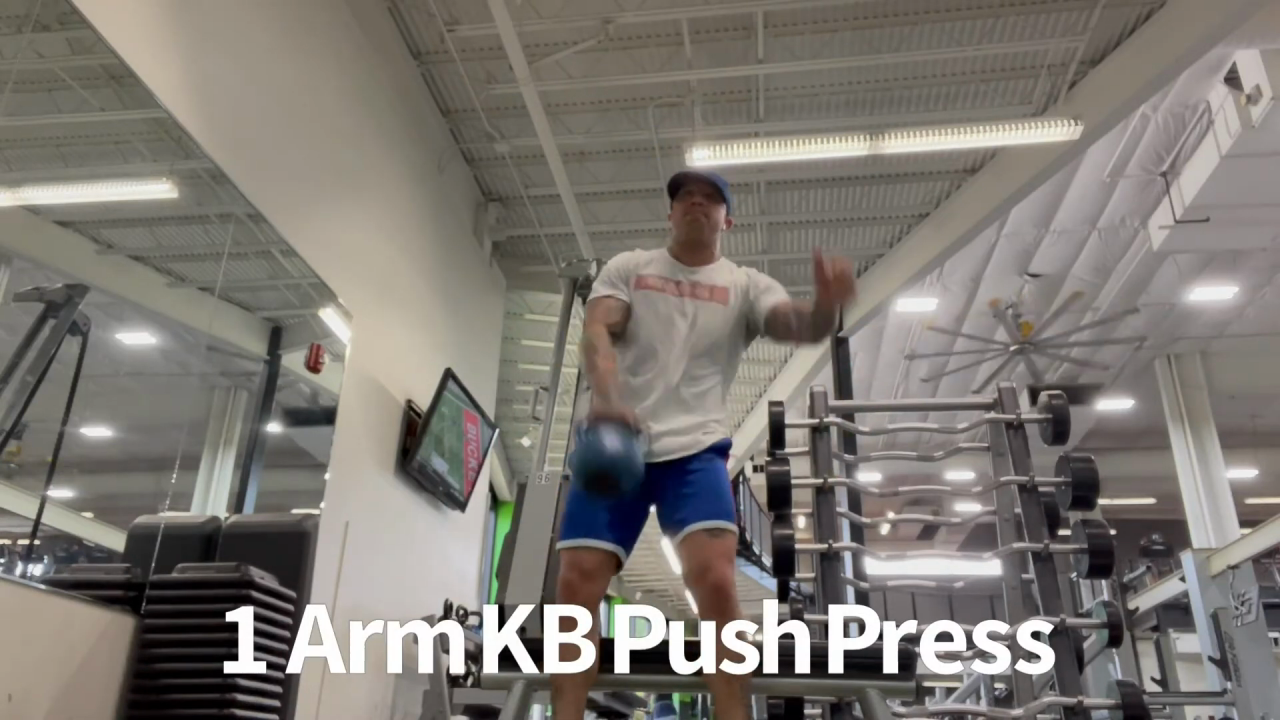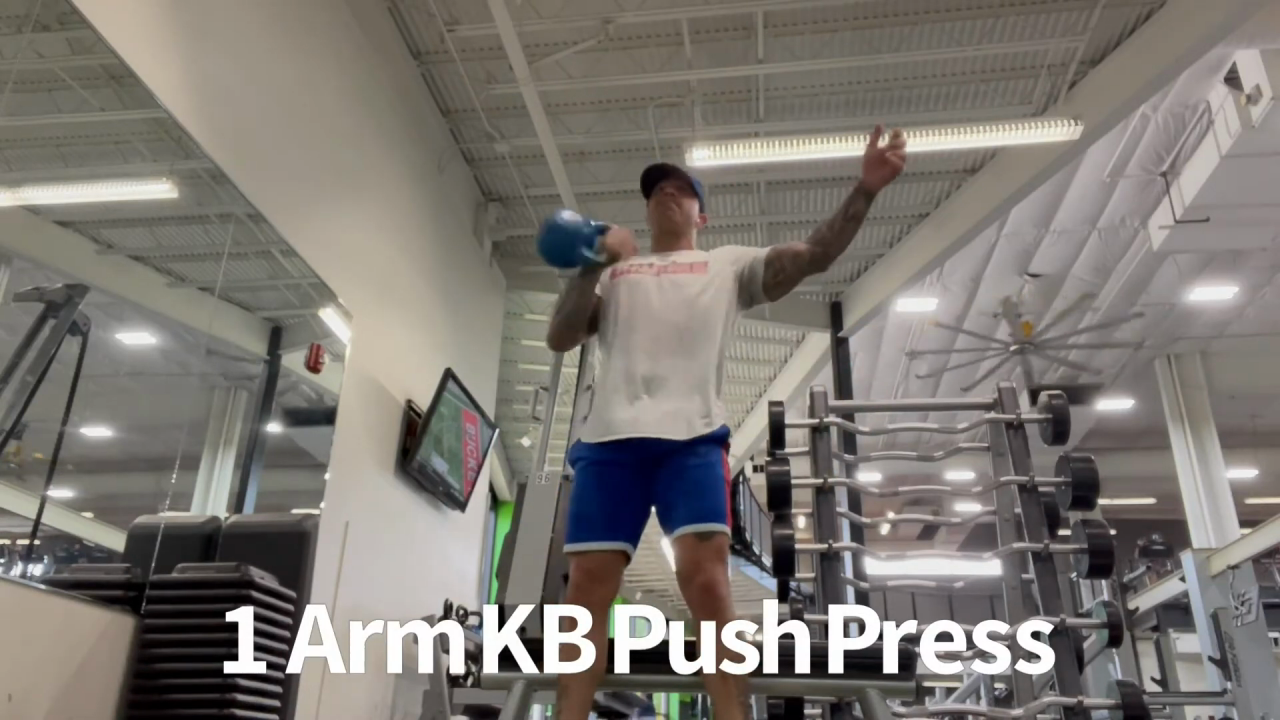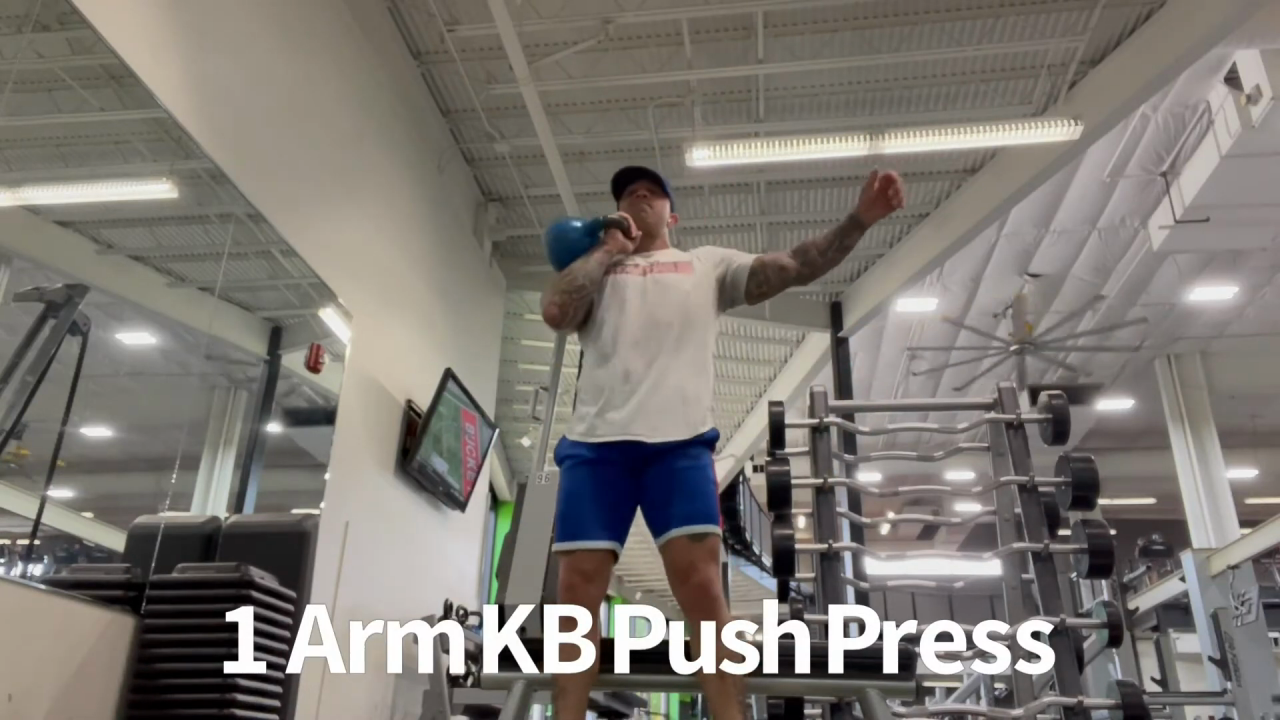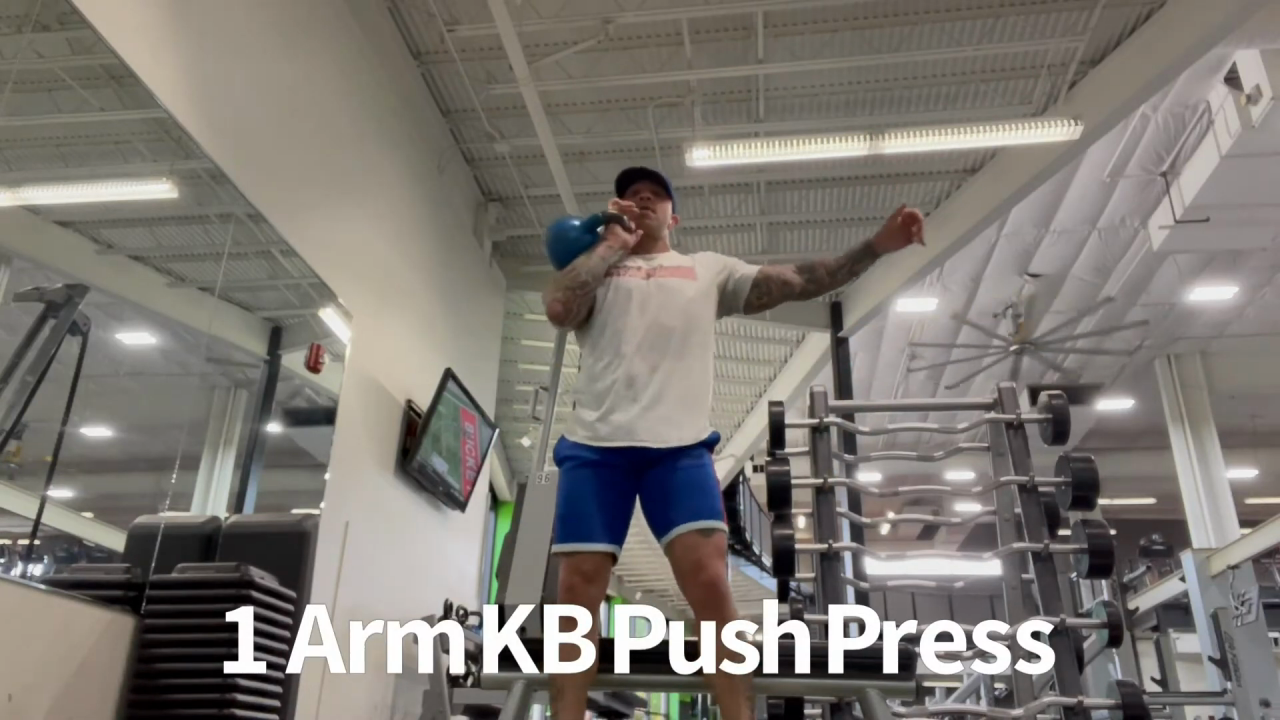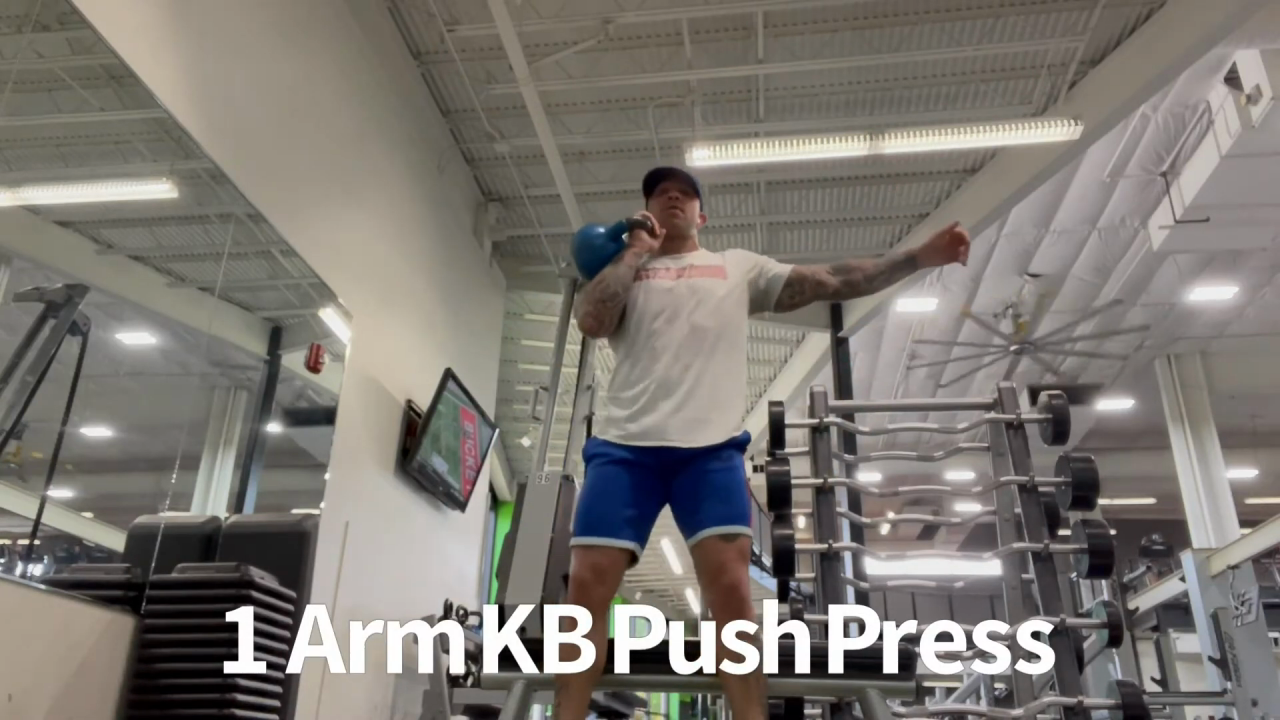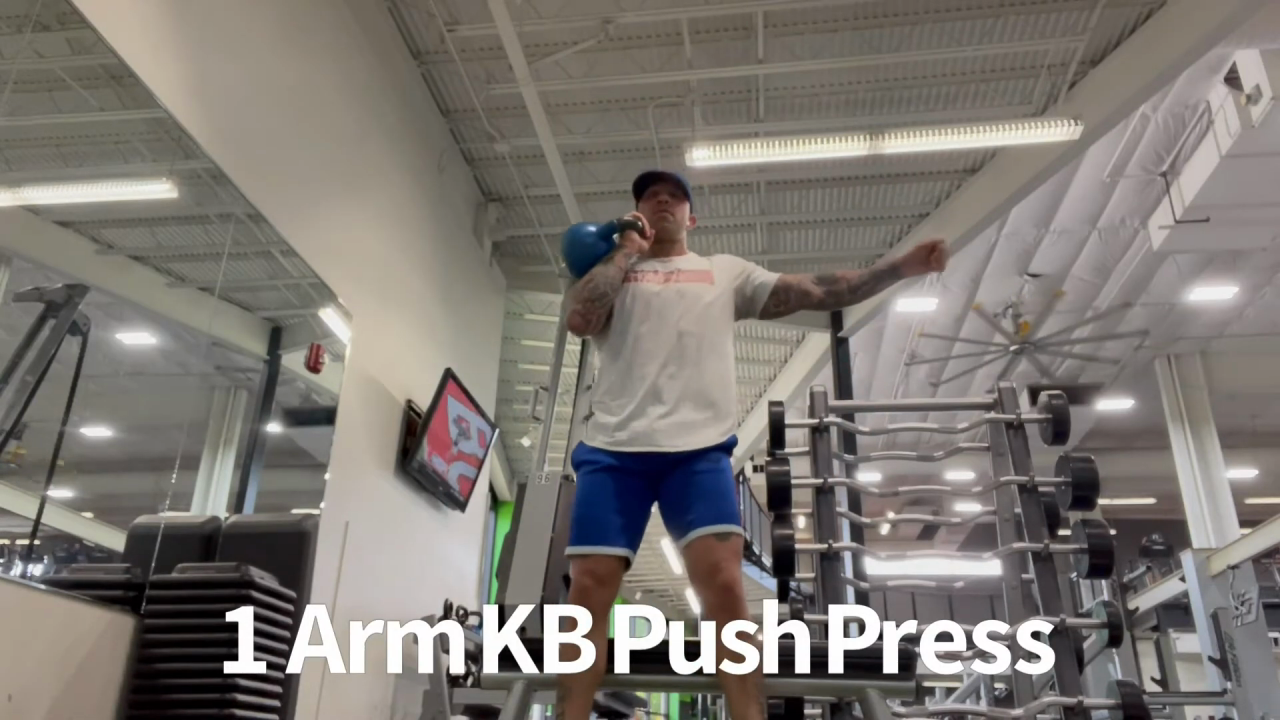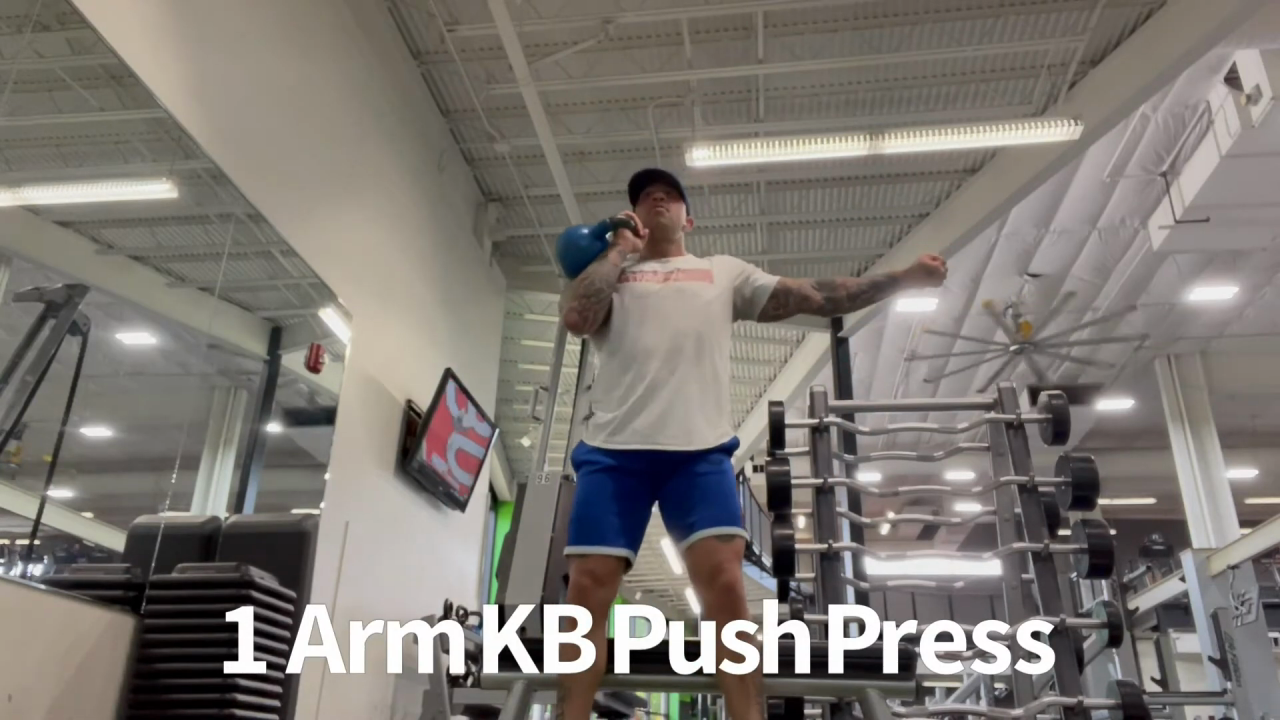
dt=0.3s
person 1, frame 1
left shoulder: (747, 285)
right shoulder: (627, 269)
left elbow: (797, 326)
right elbow: (596, 334)
left wrist: (827, 302)
right wrist: (605, 401)
left hip: (695, 453)
left knee: (717, 583)
right knee: (575, 588)
person 1, frame 2
left shoulder: (728, 265)
right shoulder: (610, 269)
left elbow: (812, 255)
right elbow: (560, 338)
left wrist: (867, 186)
right wrist: (590, 269)
left hip: (690, 438)
right hip: (608, 441)
left knee: (707, 585)
right knee: (587, 589)
person 1, frame 3
left shoulder: (707, 263)
right shoulder: (595, 266)
left elbow: (795, 267)
right elbow: (554, 313)
left wrist: (861, 217)
right wrist: (608, 250)
left hip: (679, 440)
right hip: (595, 441)
left knee: (702, 587)
right knee: (577, 590)
person 1, frame 4
left shoulder: (708, 269)
right shoulder: (594, 269)
left elbow: (797, 281)
right elbow: (558, 309)
left wrist: (877, 245)
right wrist: (609, 245)
left hip: (678, 444)
right hip: (594, 445)
left knee: (710, 586)
right knee: (577, 591)
person 1, frame 5
left shoulder: (739, 266)
right shoulder: (622, 270)
left elbow: (831, 282)
right elbow: (589, 321)
left wrist: (920, 256)
right wrist: (635, 250)
left hip: (710, 445)
right hip: (624, 444)
left knee: (730, 588)
right knee: (588, 588)
person 1, frame 6
left shoulder: (724, 271)
right shoulder: (610, 271)
left elbow: (815, 291)
right elbow: (577, 319)
left wrist: (904, 265)
right wrist: (626, 251)
left hip: (698, 448)
right hip: (612, 449)
left knee: (724, 587)
right knee: (588, 593)
person 1, frame 7
left shoulder: (723, 272)
right shoulder: (609, 273)
left elbow: (816, 296)
right elbow: (574, 317)
left wrist: (905, 277)
right wrist: (620, 249)
left hip: (700, 449)
right hip: (613, 449)
left knee: (725, 587)
right knee: (587, 592)
